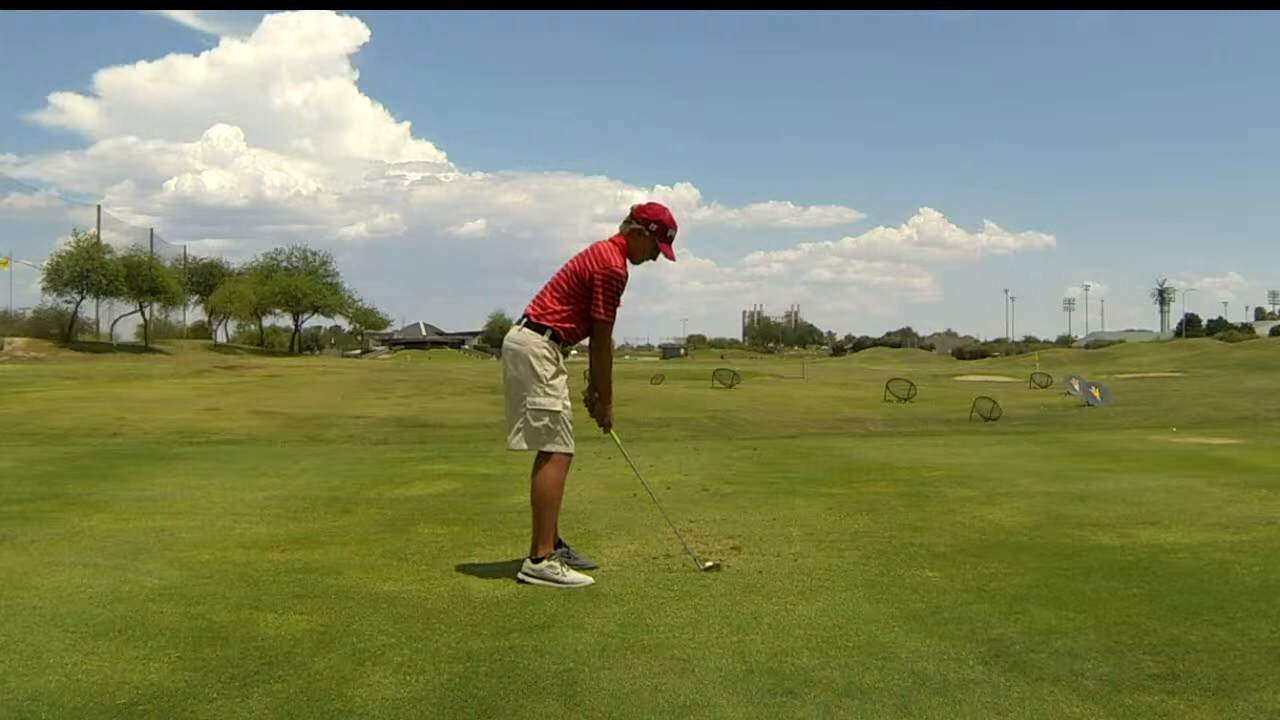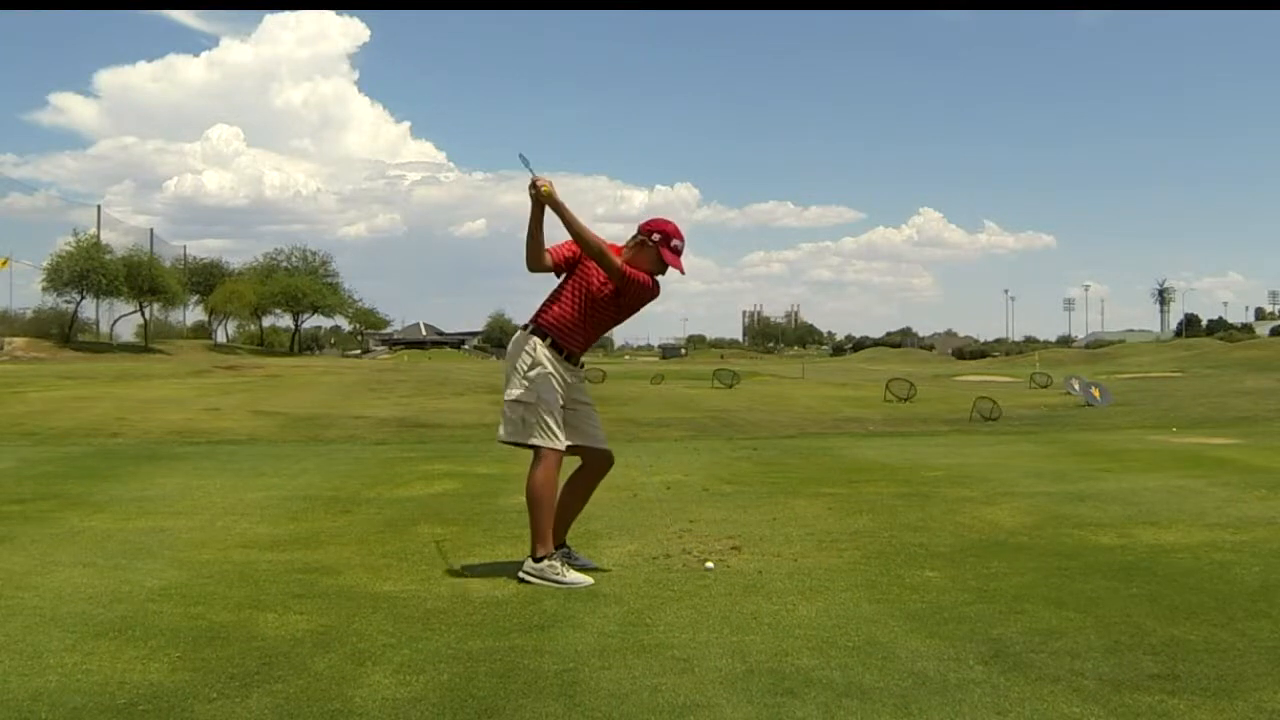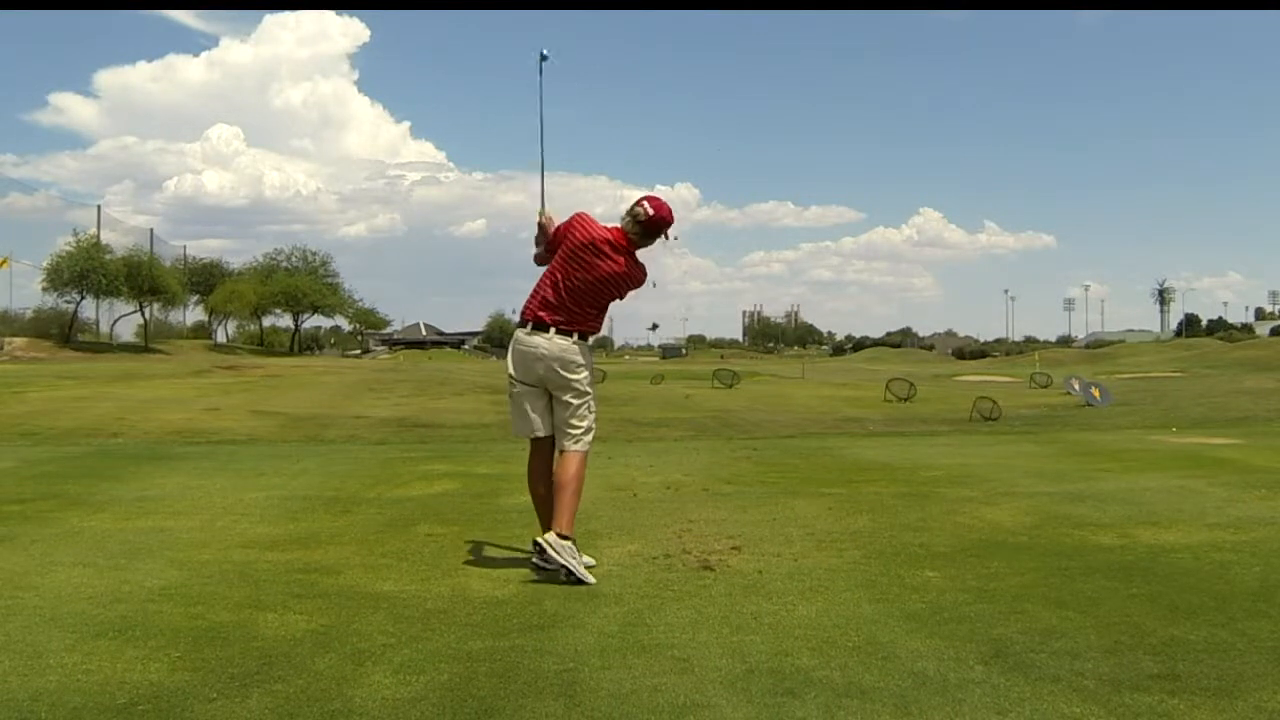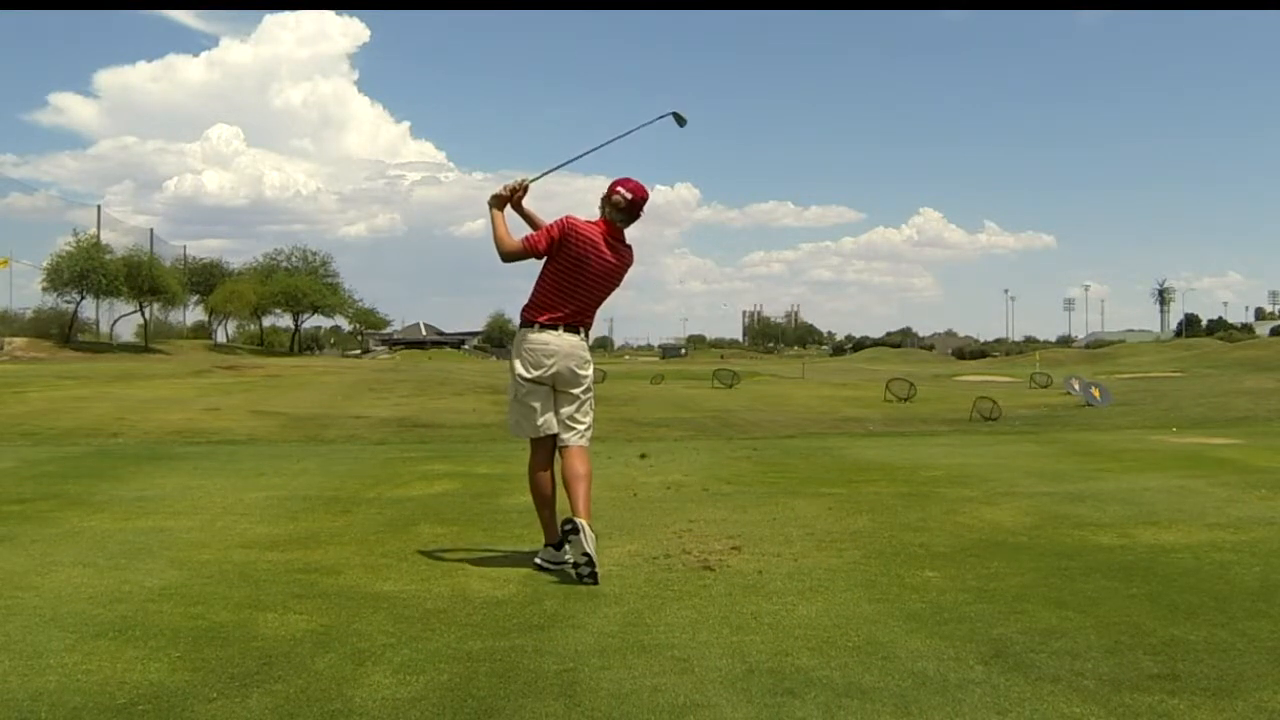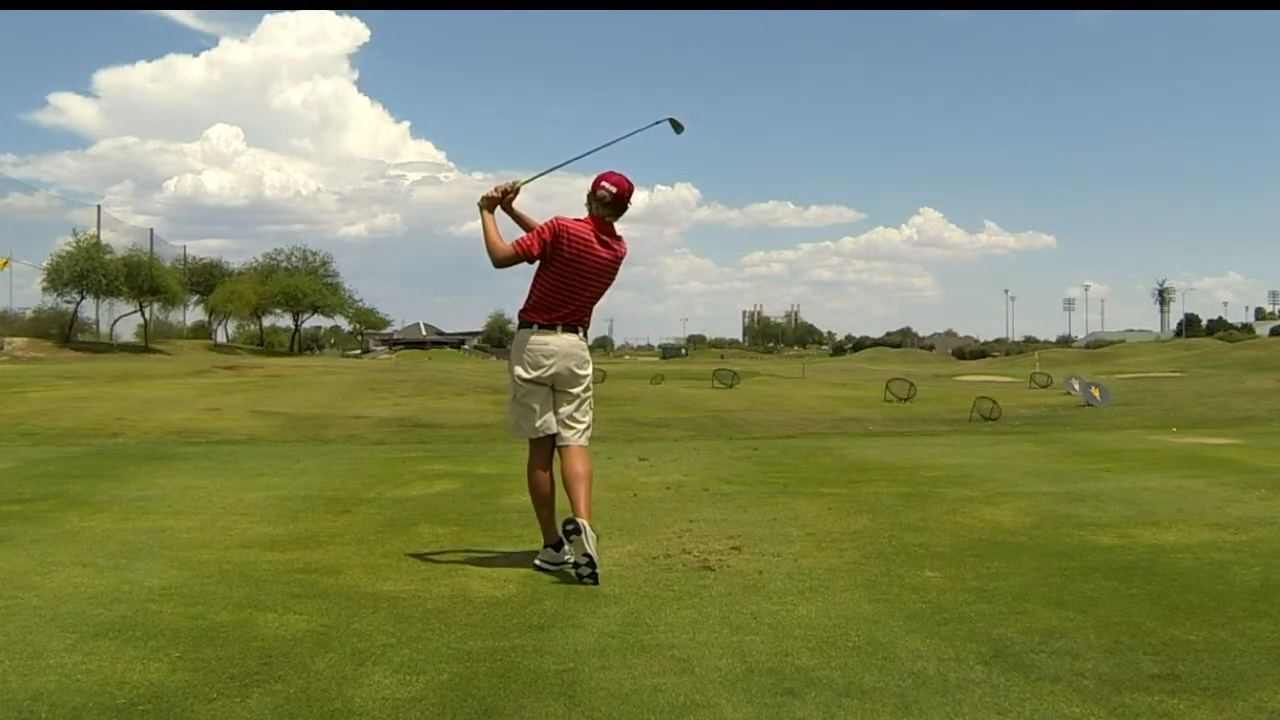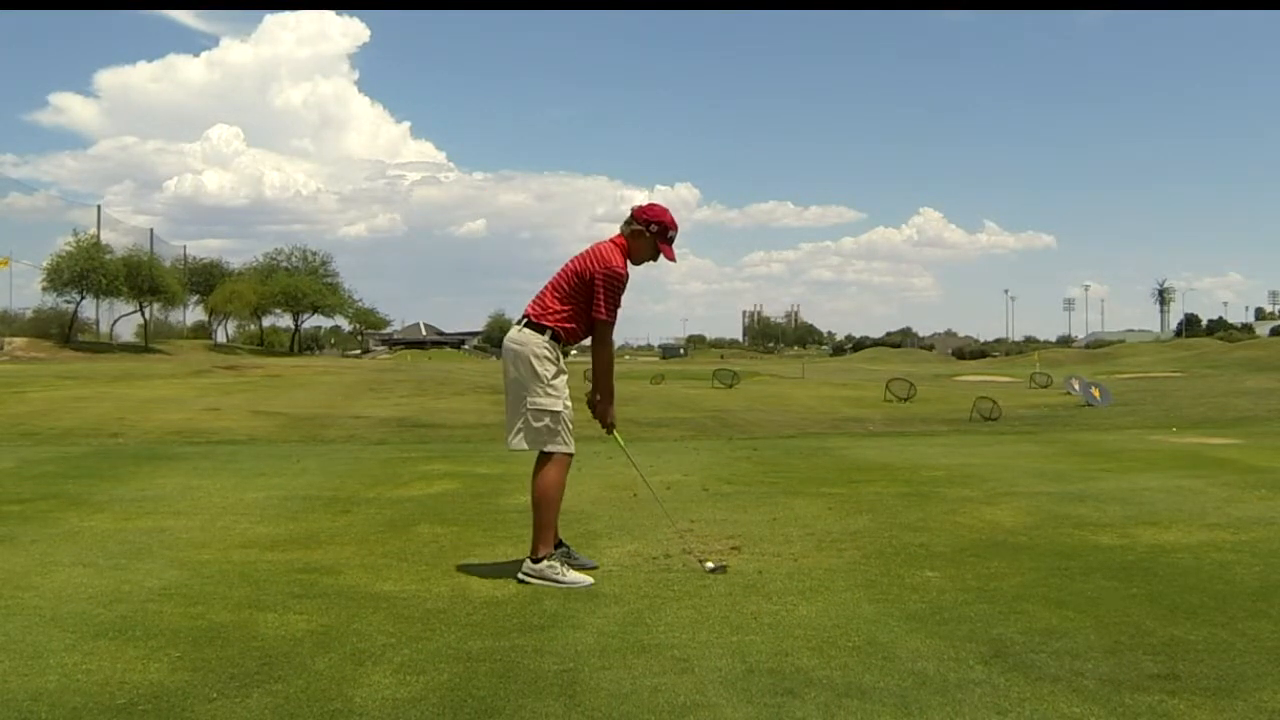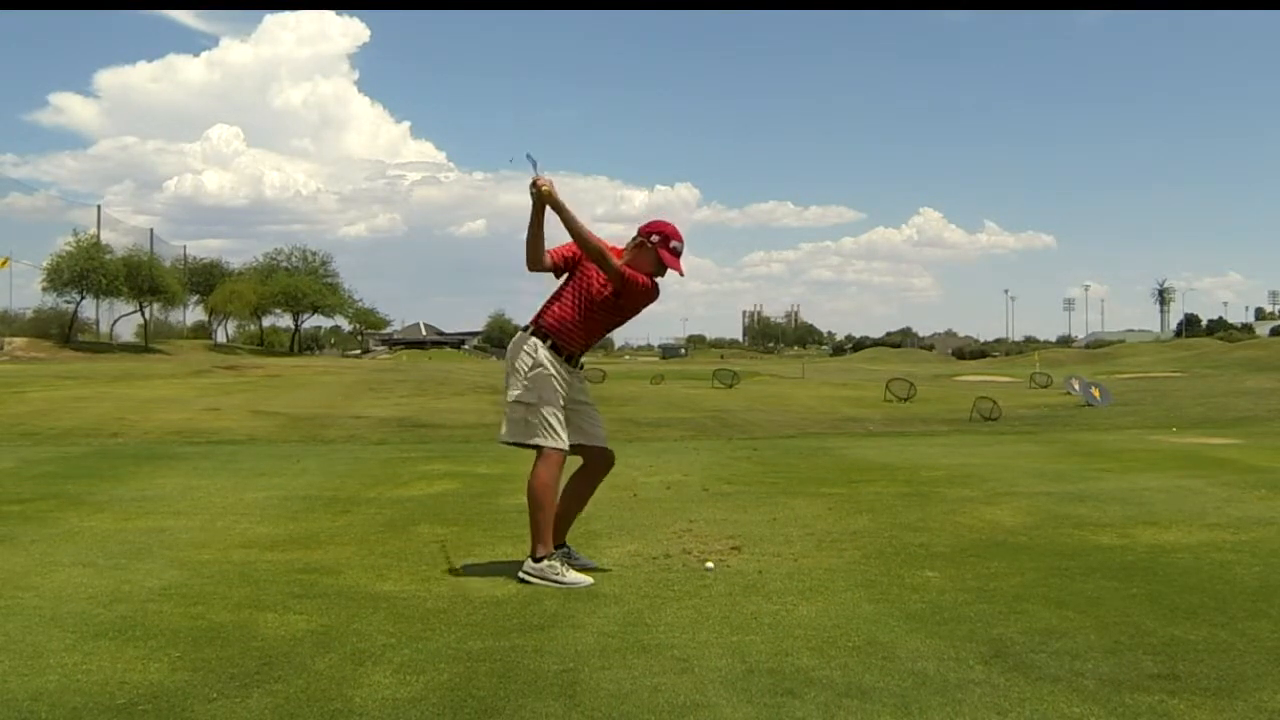
dt=0.7s
person 1, frame 1
left shoulder: (606, 254)
right shoulder: (612, 266)
left elbow: (596, 334)
right elbow: (602, 340)
left wrist: (593, 386)
right wrist: (605, 400)
left hip: (532, 344)
right hip: (537, 348)
left knee: (553, 449)
right knee: (556, 452)
left ankle: (551, 545)
right ankle: (539, 560)
person 1, frame 2
left shoulder: (646, 288)
right shoulder: (587, 248)
left elbow: (604, 259)
right elbow: (536, 263)
left wrist: (557, 204)
right wrist: (538, 208)
left hip: (567, 367)
right hip: (535, 351)
left knee: (599, 459)
right knee: (549, 451)
left ankle: (555, 545)
right ankle: (540, 559)
person 1, frame 3
left shoulder: (580, 224)
right shoulder: (634, 274)
left elbow: (541, 256)
left wrist: (544, 231)
left hip: (525, 341)
right hip: (569, 350)
left knee: (541, 444)
right knee: (574, 446)
left ankle: (550, 538)
right ankle: (560, 537)
person 1, frame 4
left shoulder: (573, 227)
right shoulder: (624, 257)
left elbow: (508, 251)
left wrist: (498, 209)
right wrist: (521, 209)
left hip: (534, 342)
right hip: (575, 347)
left knee: (541, 445)
right knee: (575, 442)
left ankle: (553, 544)
right ankle: (580, 522)
person 1, frame 5
left shoulder: (564, 228)
right shoulder: (618, 250)
left elbow: (501, 257)
left wrist: (488, 212)
right wrist: (512, 211)
left hip: (534, 343)
right hip: (574, 346)
left knee: (541, 445)
right knee: (575, 442)
left ankle: (553, 545)
right ankle: (581, 522)
person 1, frame 6
left shoulder: (608, 258)
right shoulder: (612, 265)
left elbow: (600, 336)
right elbow: (602, 340)
left wrist: (597, 390)
right wrist: (605, 400)
left hip: (534, 346)
right hip: (537, 348)
left knee: (555, 449)
right knee: (556, 452)
left ankle: (551, 545)
right ankle: (539, 561)
person 1, frame 7
left shoulder: (646, 289)
right shoulder: (588, 248)
left elbow: (606, 263)
right elbow: (536, 263)
left wrist: (559, 206)
right wrist: (539, 209)
left hip: (568, 367)
right hip: (536, 350)
left knee: (601, 458)
right knee: (551, 450)
left ankle: (555, 544)
right ankle: (540, 558)
